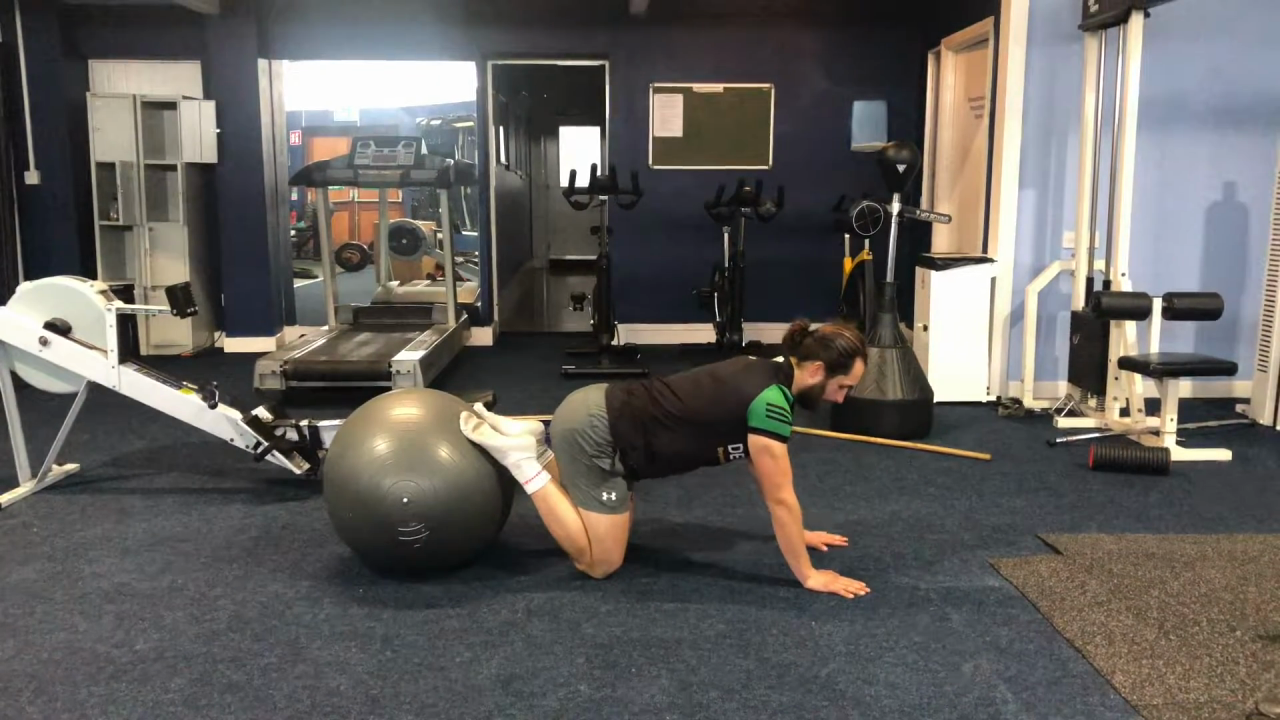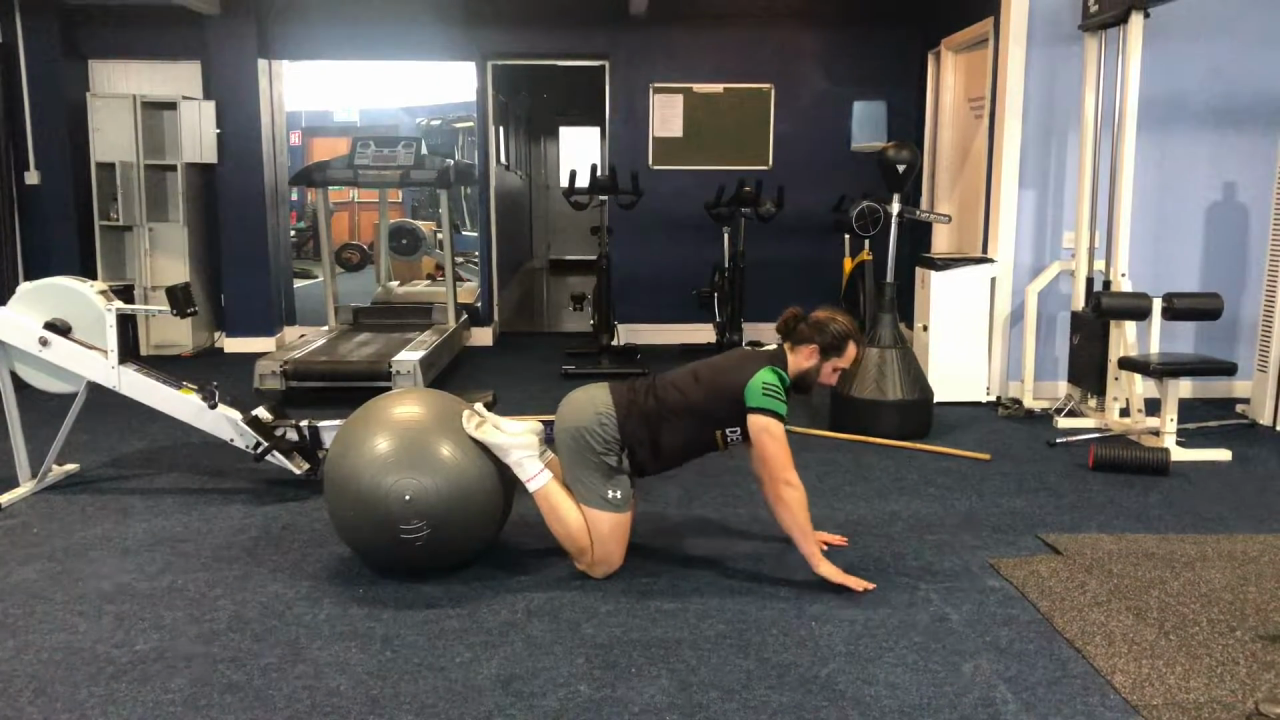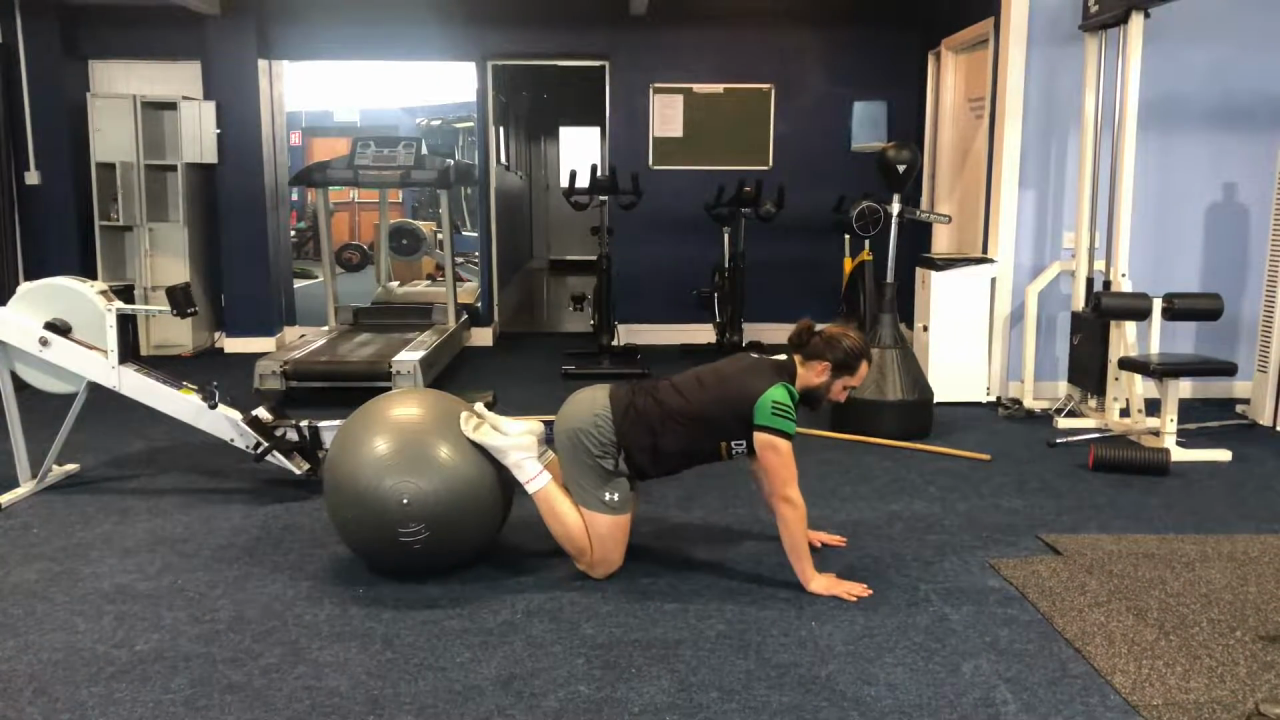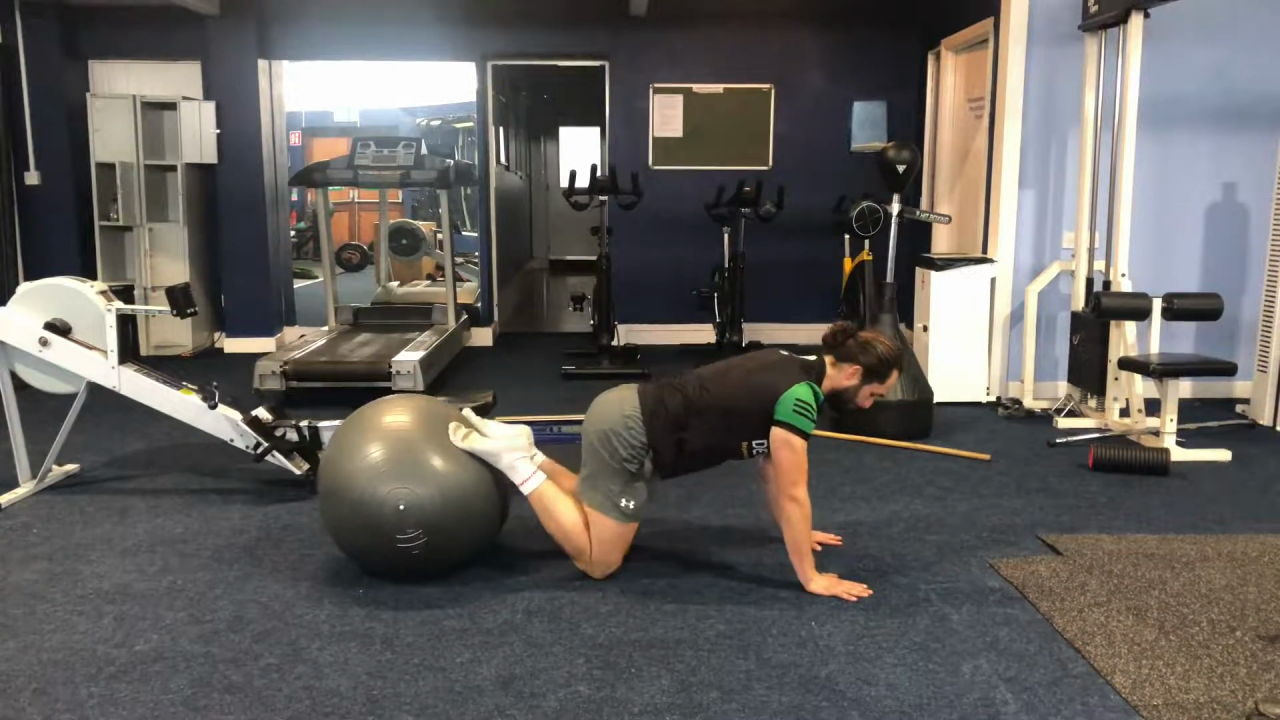
dt=0.4s
person 1, frame 1
left shoulder: (767, 374)
right shoulder: (771, 399)
left elbow: (764, 472)
right elbow: (780, 497)
left wrist: (797, 533)
right wrist: (808, 576)
left hip: (597, 411)
right hip: (593, 432)
left knee: (613, 521)
right knee: (601, 562)
left ankle: (524, 440)
right ankle: (519, 455)
person 1, frame 2
left shoulder: (762, 365)
right shoulder: (766, 383)
left elbow: (764, 469)
right elbow: (784, 481)
left wrist: (800, 530)
right wrist: (820, 565)
left hip: (596, 410)
right hip: (598, 429)
left knee: (595, 513)
right knee: (600, 562)
left ankle: (523, 440)
right ankle: (521, 454)
person 1, frame 3
left shoulder: (769, 372)
right shoulder: (775, 398)
left elbow: (764, 472)
right elbow: (786, 496)
left wrist: (797, 531)
right wrist: (811, 578)
left hip: (599, 411)
right hip: (599, 431)
left knee: (601, 522)
right knee: (601, 563)
left ankle: (521, 438)
right ankle: (521, 456)
person 1, frame 4
left shoulder: (792, 368)
right shoulder: (799, 396)
left elbow: (771, 468)
right elbow: (793, 495)
left wrist: (795, 532)
right wrist: (811, 577)
left hip: (627, 410)
right hip: (626, 432)
left knee: (606, 519)
right knee: (599, 560)
left ankle: (516, 447)
right ankle: (515, 460)
